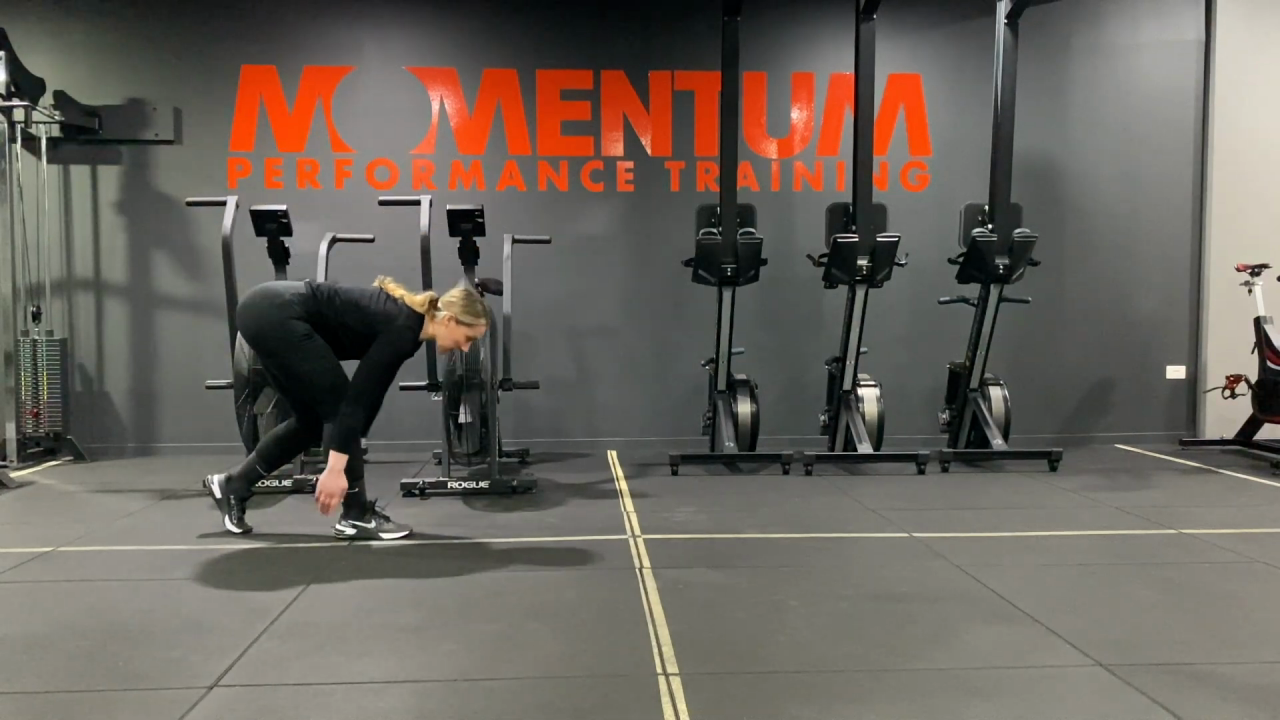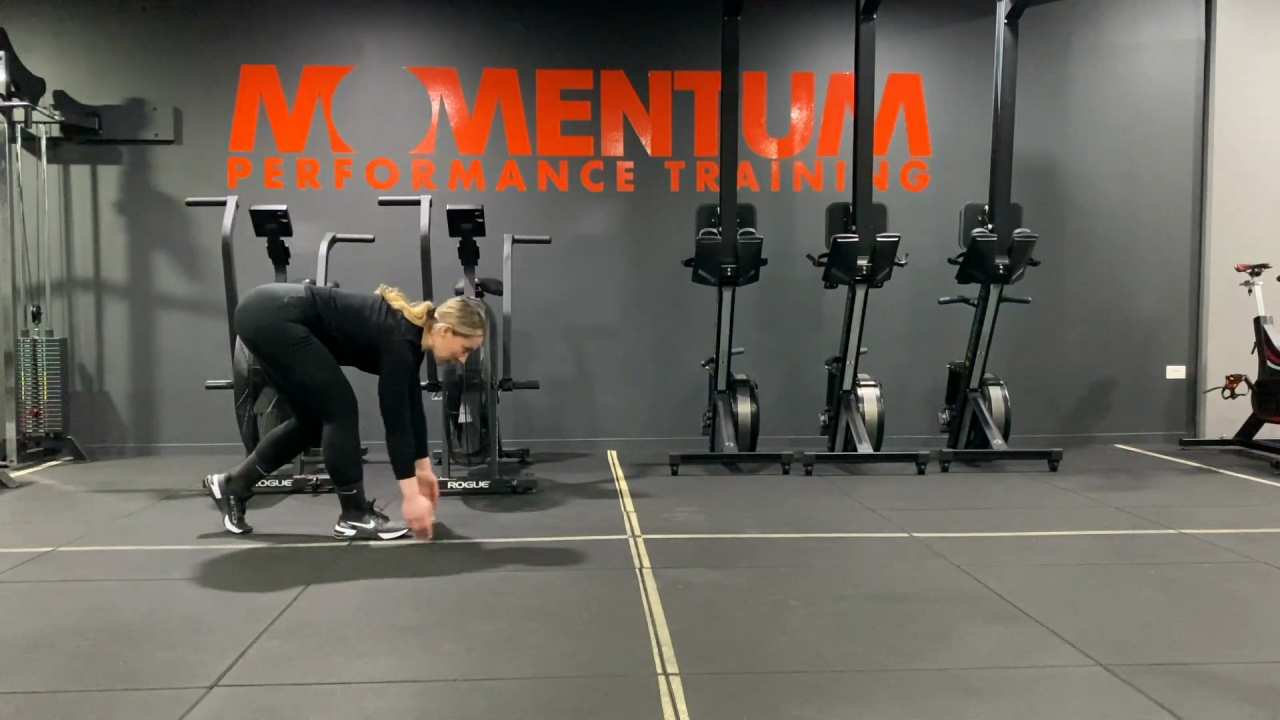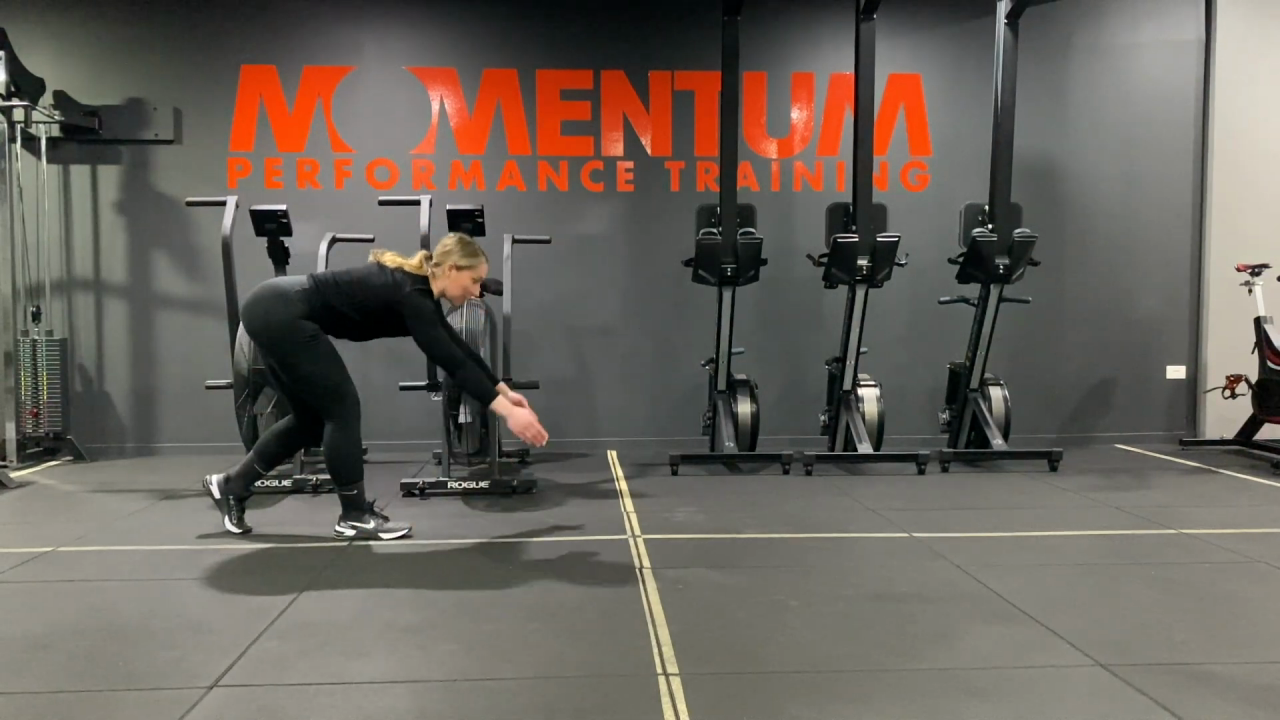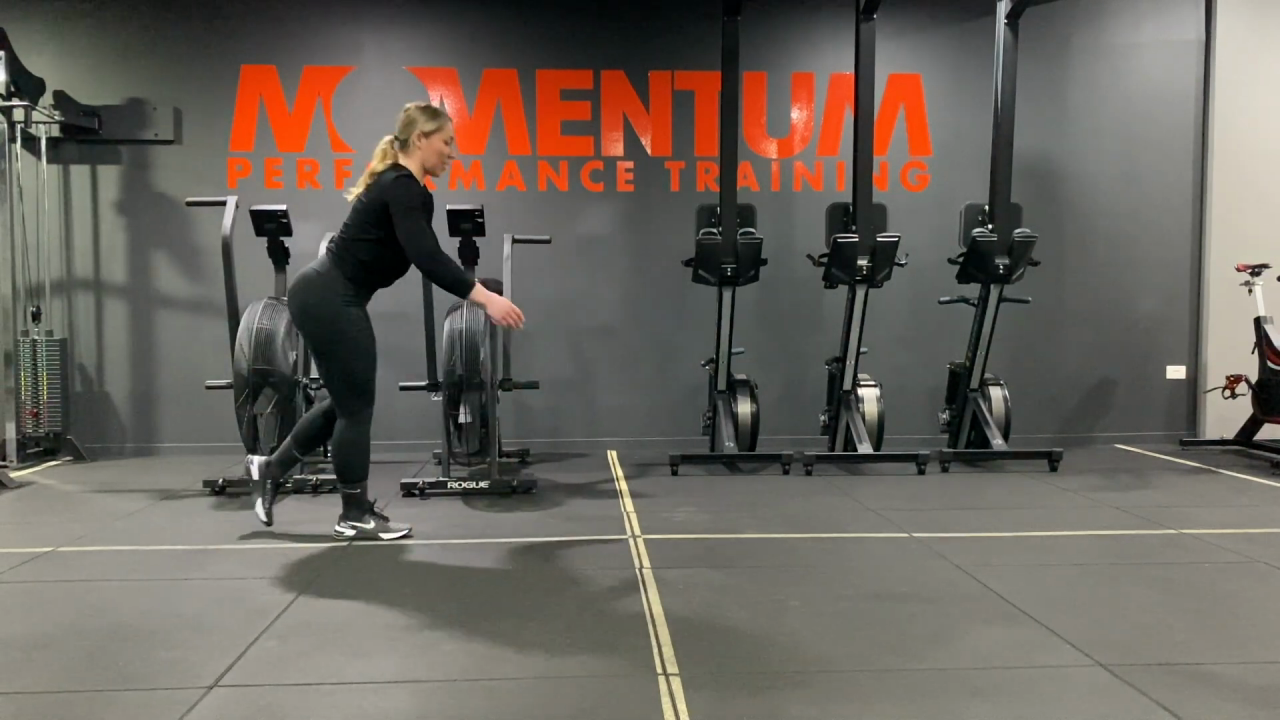
dt=0.4s
person 1, frame 1
left shoulder: (408, 323)
right shoulder: (401, 331)
left elbow: (372, 395)
right elbow: (357, 398)
left wrist: (347, 452)
right wrist: (336, 469)
left hip: (265, 312)
right hip: (275, 317)
left knee: (312, 418)
right knee: (335, 407)
left ankle: (232, 486)
right ankle: (357, 516)
person 1, frame 2
left shoulder: (409, 334)
right shoulder: (400, 342)
left elbow: (411, 409)
right elbow: (395, 420)
left wrist: (423, 467)
right wrist: (410, 494)
left hip: (265, 315)
right hip: (273, 320)
left knee: (313, 418)
right knee: (340, 410)
left ankle: (232, 486)
right ankle: (355, 515)
person 1, frame 3
left shoulder: (415, 291)
right shoulder: (411, 296)
left elbow: (456, 350)
right elbow: (450, 362)
left wrist: (505, 392)
right wrist: (504, 409)
left hip: (276, 315)
right hip: (281, 317)
left knee: (310, 418)
right knee: (342, 408)
left ankle: (232, 486)
right ankle: (355, 516)
person 1, frame 4
left shoulder: (398, 184)
right shoulder: (404, 188)
left elbow: (423, 252)
right elbow: (427, 254)
left wrist: (477, 293)
right wrist: (483, 298)
left hip: (335, 298)
right hip: (328, 300)
left knee: (348, 399)
right knee: (355, 404)
left ankle: (273, 467)
right ankle: (355, 515)
